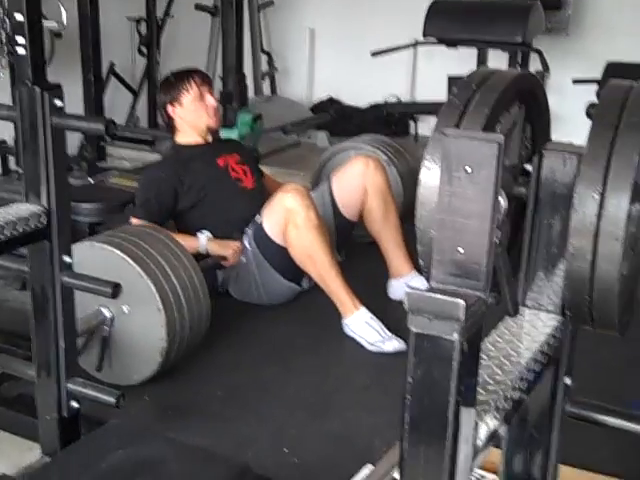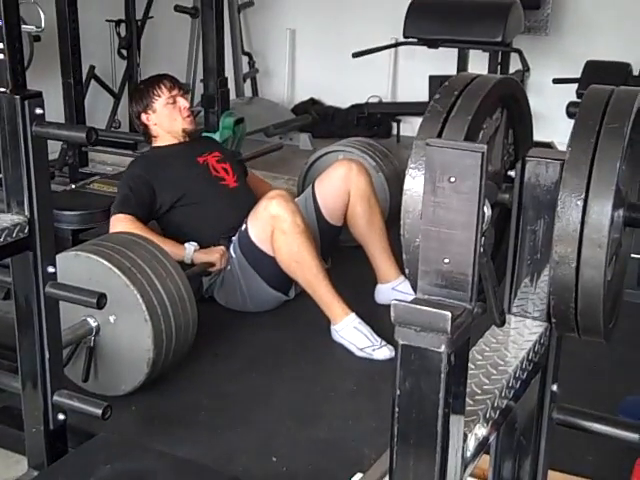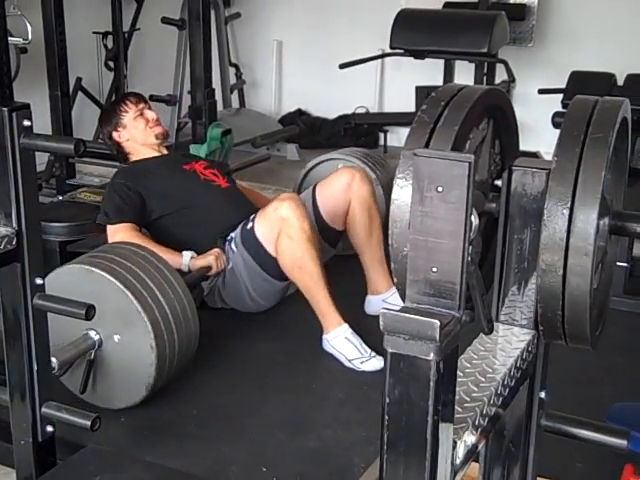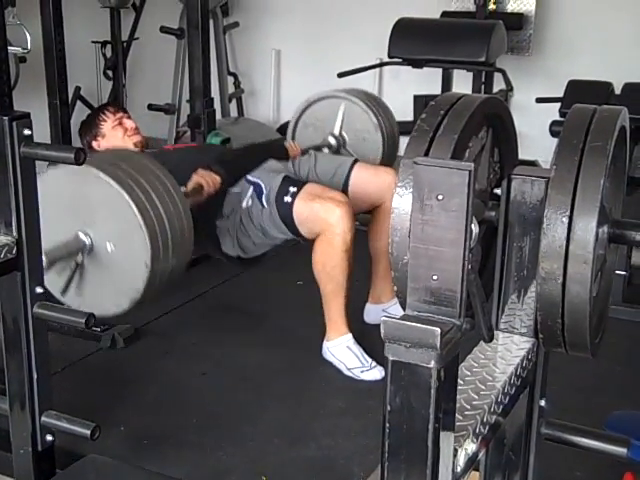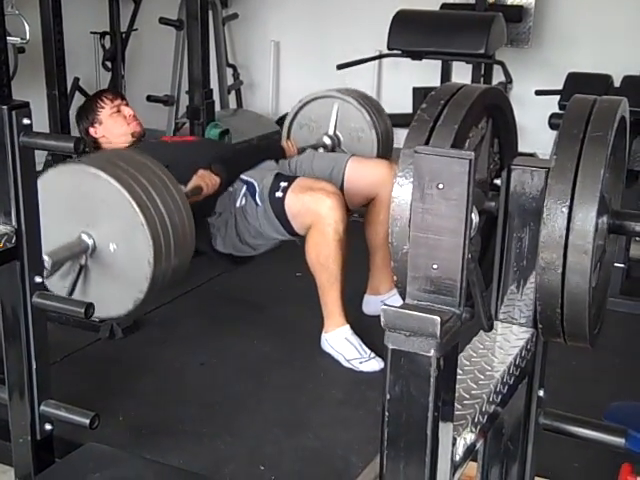
dt=0.7s
person 1, frame 1
left shoulder: (232, 148)
right shoulder: (165, 173)
left wrist: (313, 204)
right wrist: (206, 243)
left hip: (293, 244)
right hip: (247, 266)
left knee: (364, 169)
right knee: (292, 198)
left ankle: (403, 279)
right ankle: (354, 317)
person 1, frame 2
left shoulder: (208, 145)
right shoulder: (145, 171)
right elbow: (121, 230)
left wrist: (298, 210)
right wrist: (192, 252)
left hip: (283, 245)
right hip: (233, 271)
left knee: (348, 172)
right knee: (277, 206)
left ankle: (391, 284)
right ankle: (343, 322)
person 1, frame 3
left shoulder: (191, 160)
right shoulder: (128, 182)
right elbow: (122, 241)
left wrist: (294, 214)
right wrist: (188, 261)
left hip: (277, 251)
right hip: (230, 266)
left knee: (351, 181)
right knee: (287, 210)
left ankle: (382, 295)
right ankle: (336, 332)
person 1, frame 4
left shoulder: (166, 157)
left wrist: (284, 148)
right wrist: (190, 190)
right hip: (242, 198)
left knee: (391, 183)
right knee: (336, 214)
left ankle: (382, 302)
right ankle: (338, 340)
person 1, frame 5
left shoulder: (163, 146)
left wrist: (280, 149)
right wrist: (188, 189)
right hip: (235, 202)
left knee: (384, 175)
right knee: (326, 204)
left ankle: (381, 293)
right ankle: (335, 331)
